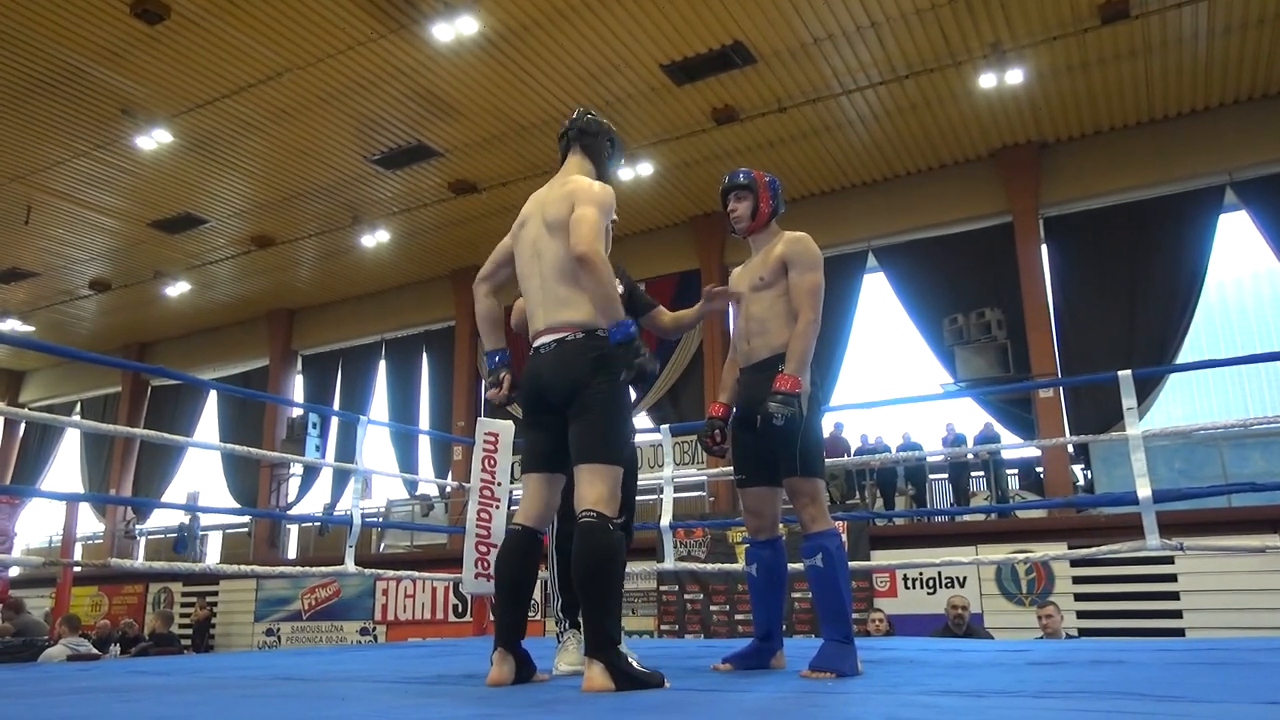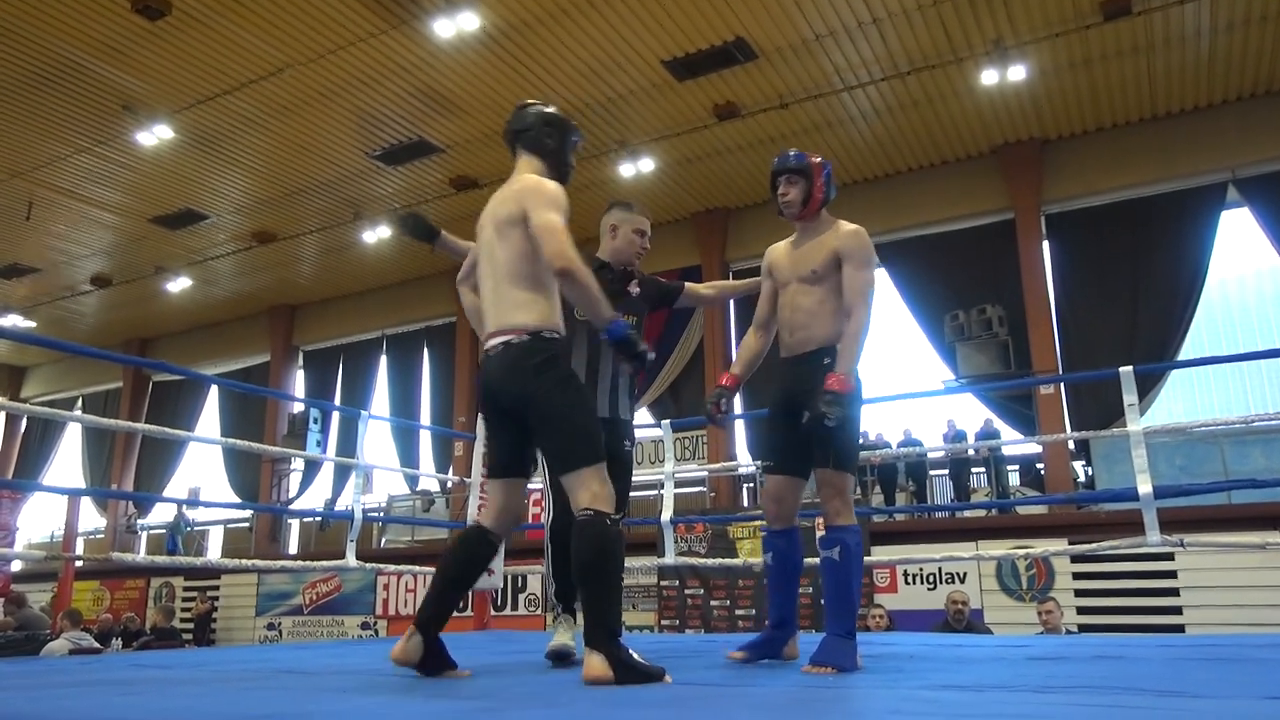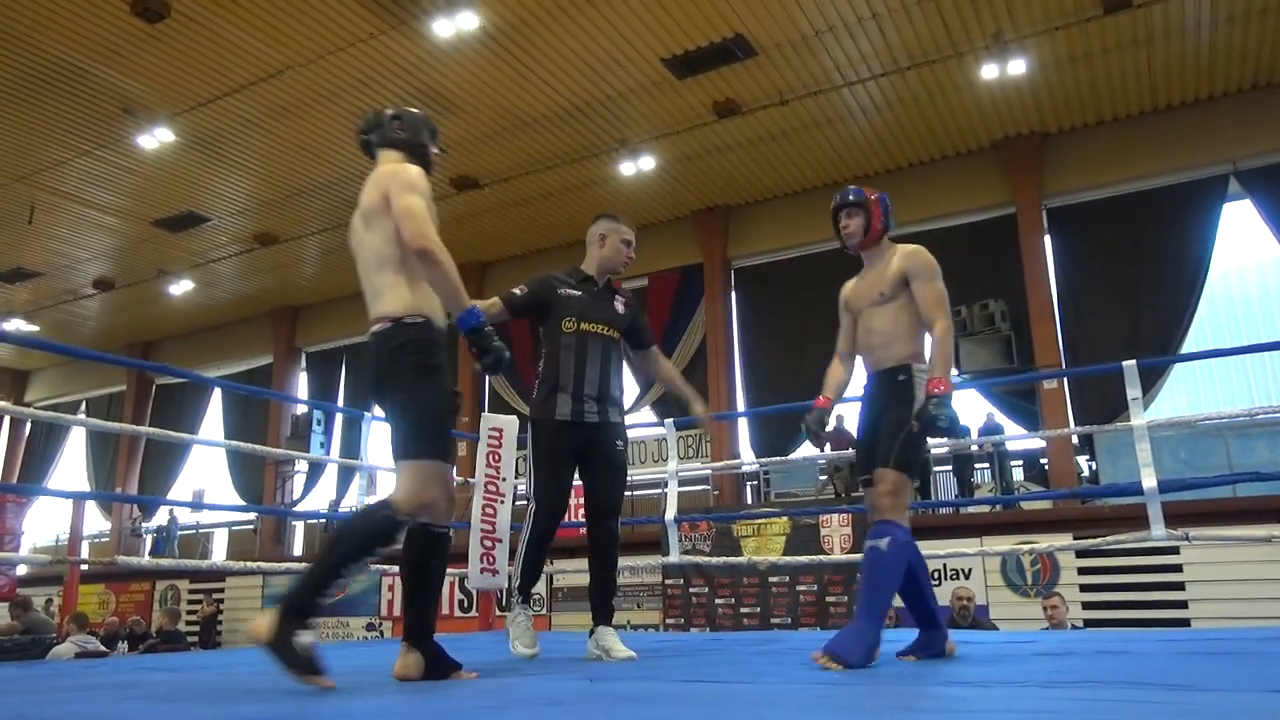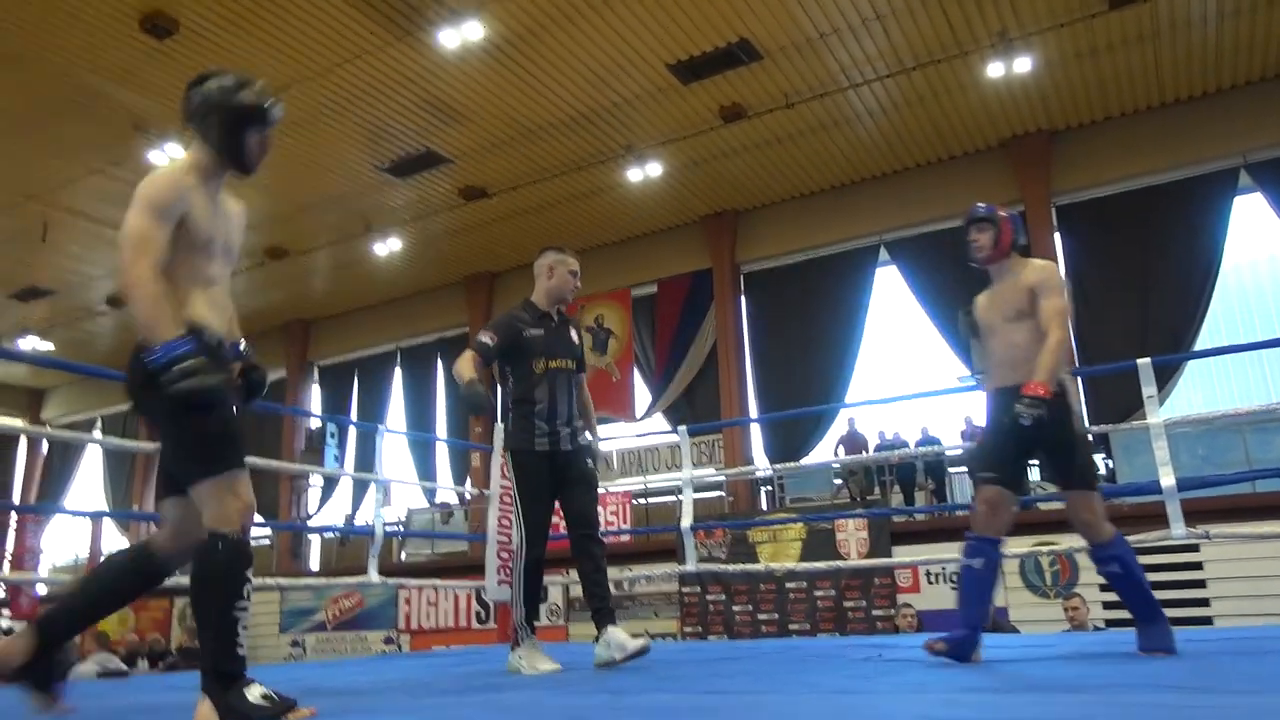
dt=0.5s
person 1, frame 1
left shoulder: (532, 207)
right shoulder: (590, 191)
left elbow: (485, 283)
right elbow: (586, 250)
left wrist: (497, 361)
right wrist: (627, 333)
left hip: (540, 363)
right hip: (586, 356)
left knee: (533, 512)
right knee: (598, 503)
left ankle: (507, 655)
right ankle: (604, 660)
person 1, frame 2
left shoulder: (496, 205)
right shoulder: (541, 190)
left elbow: (466, 284)
right elbow: (564, 263)
right wrist: (618, 330)
left hip: (496, 367)
right hip: (538, 358)
left knee: (499, 514)
right knee: (594, 498)
left ankle: (421, 638)
right ankle: (604, 649)
person 1, frame 3
left shoulder: (369, 207)
right shoulder: (400, 175)
right elbow: (423, 244)
right wrist: (474, 321)
left hip: (396, 350)
right hip: (415, 344)
left knee: (435, 503)
right knee: (412, 501)
left ankle: (419, 648)
right ankle: (287, 617)
person 1, frame 4
left shoulder: (231, 209)
right shoulder: (169, 188)
right elbow: (140, 276)
left wrist: (237, 353)
right wrist: (177, 357)
left hip: (199, 371)
right hip: (174, 368)
left knee: (177, 541)
right knee: (229, 517)
person 2, frame 1
left shoulder: (796, 246)
right shoulder: (737, 276)
left elbow: (809, 319)
left wrist: (787, 384)
right wrist: (719, 410)
left hip: (787, 386)
right hip: (750, 393)
left knee: (808, 507)
right knee: (758, 519)
left ankle: (839, 644)
right ankle: (767, 642)
person 2, frame 2
left shoulder: (849, 239)
right shoulder: (774, 256)
left elbow: (859, 317)
right elbow: (760, 328)
left wrist: (839, 383)
right wrist: (730, 380)
left hip: (829, 374)
right hip: (788, 380)
left knee: (834, 501)
right knee: (776, 506)
left ankle: (841, 639)
right ankle: (781, 631)
person 2, frame 3
left shoulder: (913, 259)
right shoulder: (851, 289)
left elbow: (941, 327)
right elbow: (843, 358)
left wrist: (939, 391)
right wrist: (824, 406)
left hip: (909, 386)
right hip: (875, 394)
left knee: (888, 499)
right knee: (882, 513)
left ankle: (865, 631)
right ankle: (931, 632)
person 2, frame 4
left shoulder: (1040, 274)
right shoulder: (982, 302)
left elbow: (1058, 335)
left wrist: (1037, 391)
right wrist: (988, 426)
left hip: (1046, 402)
right hip: (1004, 407)
left knee: (1088, 519)
right knee: (986, 516)
left ankle: (1151, 622)
right ankle: (966, 635)
person 3, frame 1
left shoulder: (620, 281)
left elbow: (667, 324)
right elbow: (519, 321)
left wrist: (708, 307)
left knee: (619, 523)
right knee: (568, 523)
right ankle: (568, 632)
person 3, frame 2
left shoulder: (644, 287)
left elbow: (707, 292)
left wrist: (766, 282)
right wrist: (439, 239)
left hip: (617, 422)
left knee: (612, 522)
right knee: (566, 515)
right ankle: (564, 618)
person 3, frame 3
left shoulder: (626, 304)
right shoulder: (553, 287)
left elbow: (654, 360)
right elbow: (494, 308)
left wrist: (694, 403)
left hip: (606, 426)
right hip: (555, 424)
left knee: (606, 525)
right knee: (545, 516)
left ankle: (602, 628)
right ankle: (521, 605)
person 3, frame 4
left shoulder: (571, 330)
right shoulder: (513, 323)
right elbow: (467, 361)
left wrist: (593, 433)
right wrist: (471, 383)
left hip: (573, 448)
right hip: (530, 449)
left knee: (587, 535)
right knee: (533, 542)
left ankle: (607, 633)
right ankle: (522, 643)
